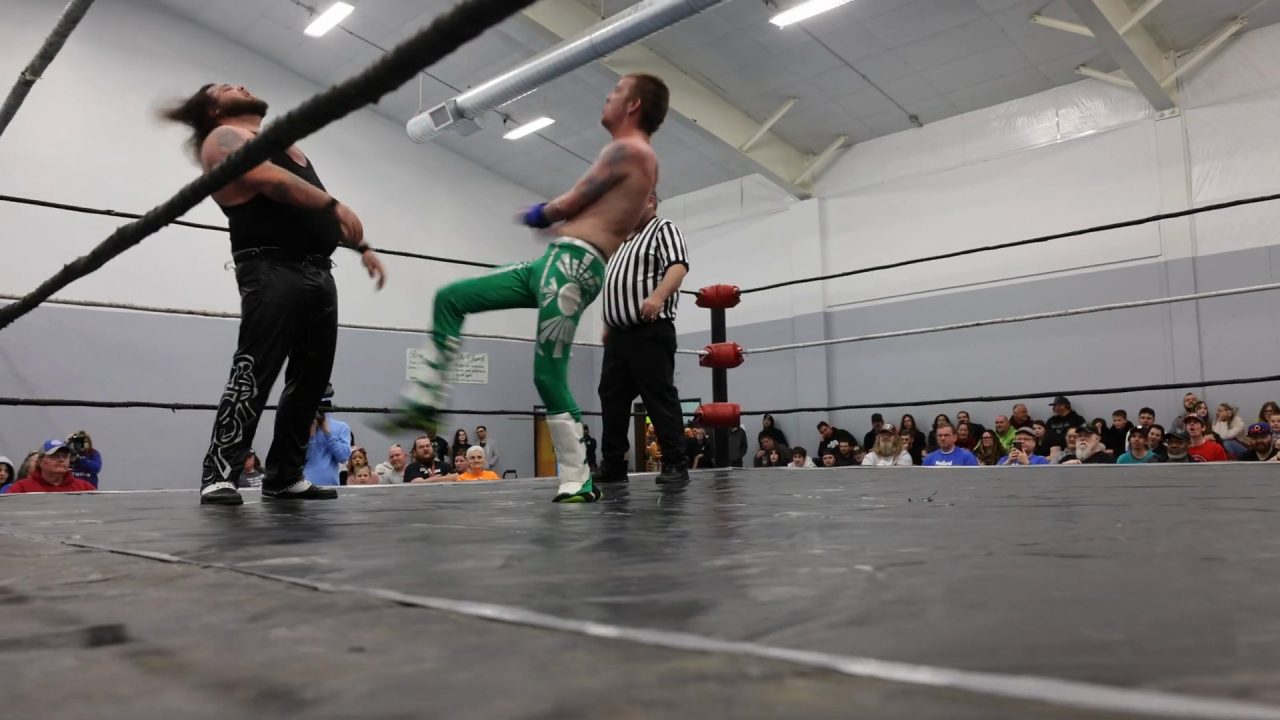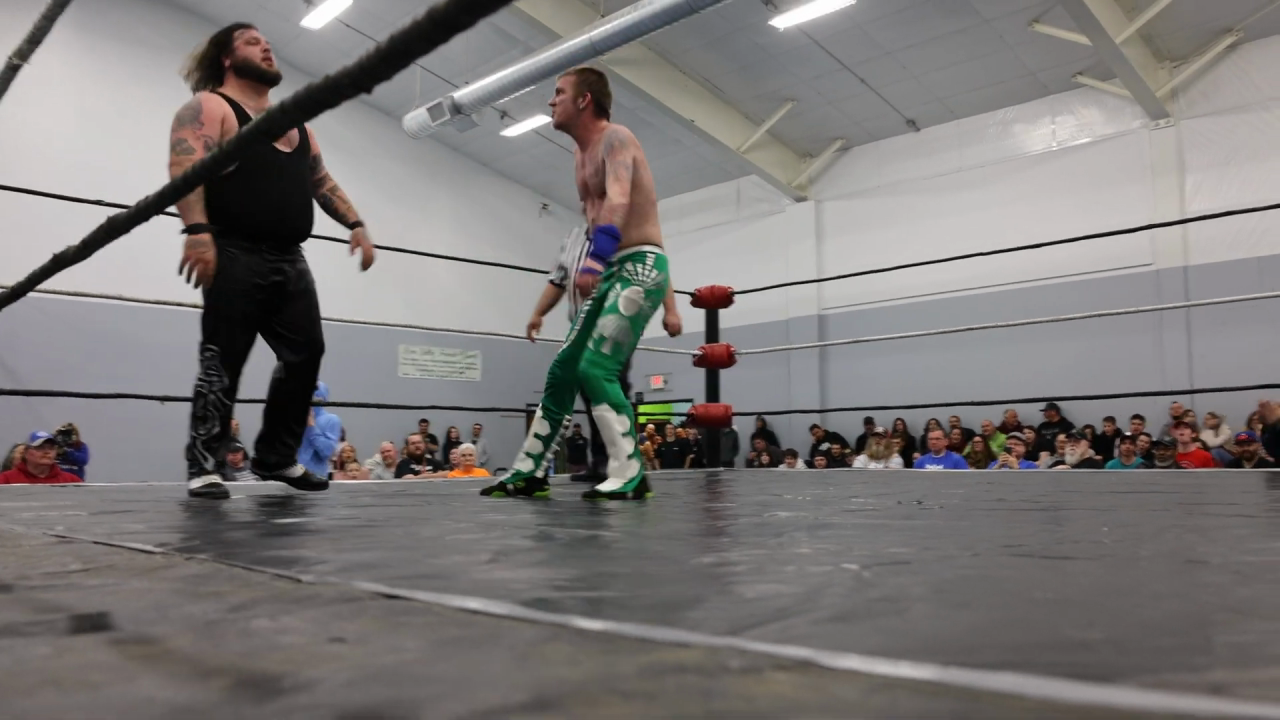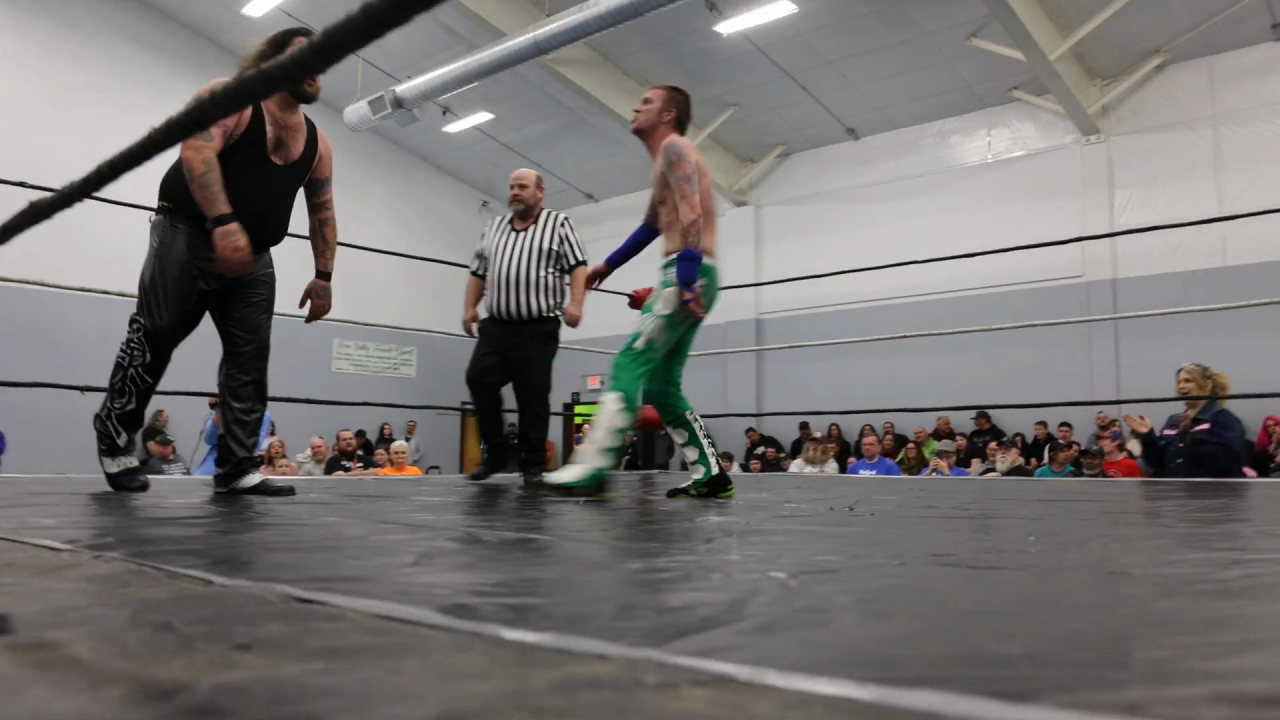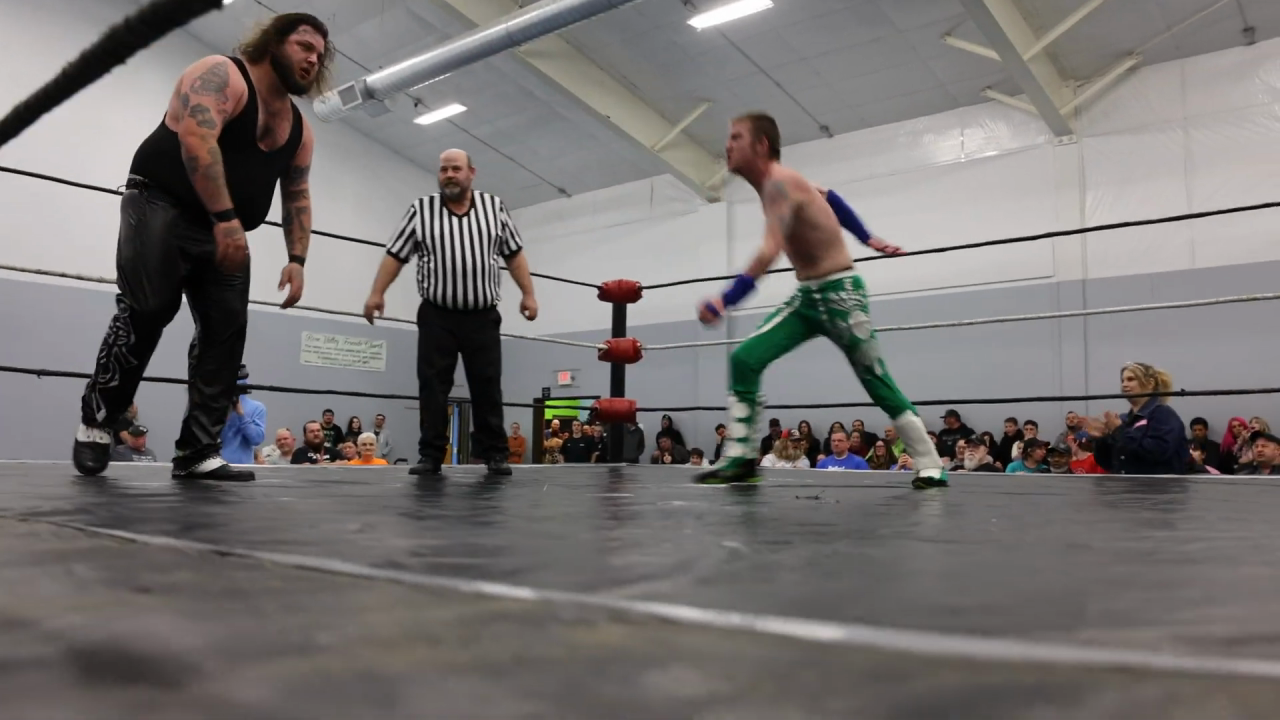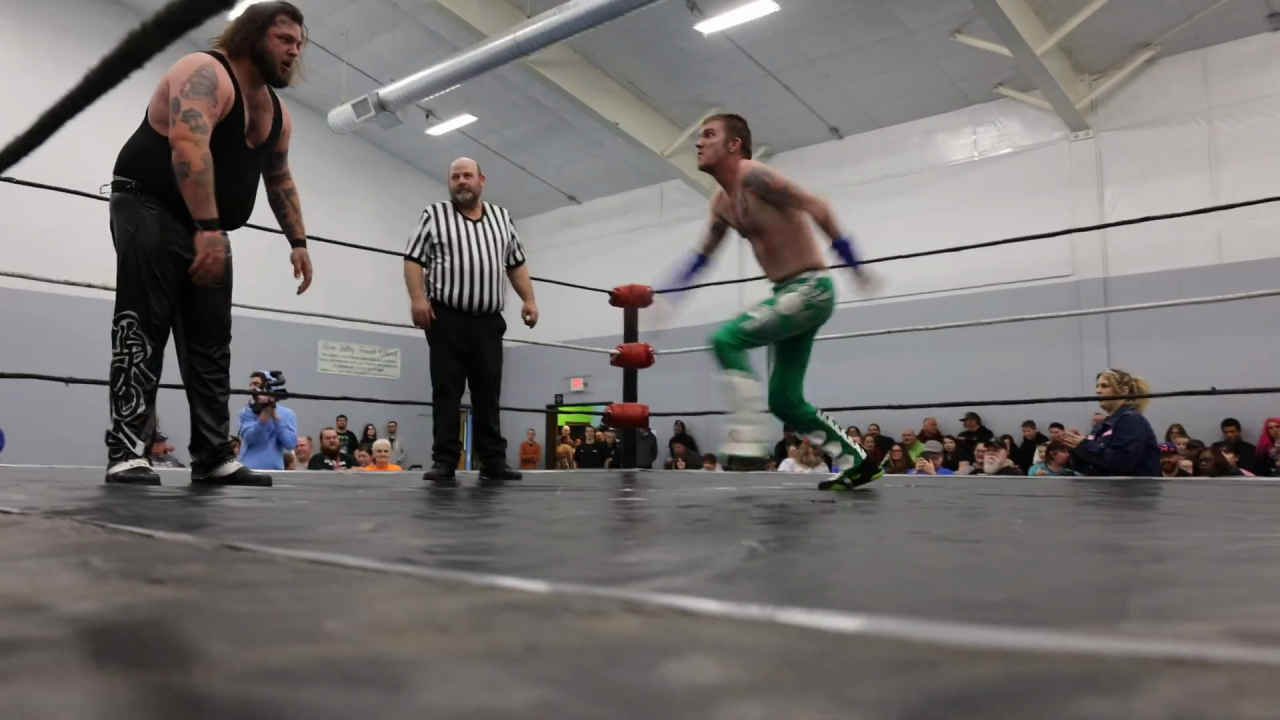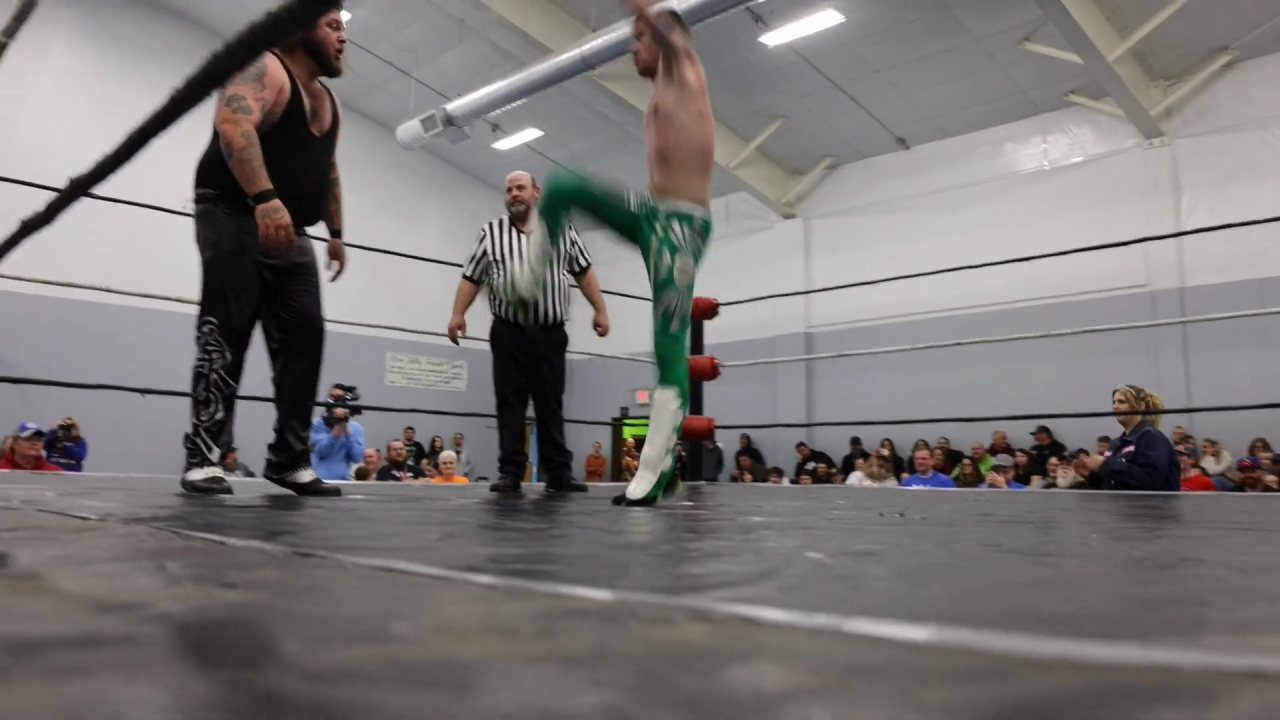
dt=0.5s
person 1, frame 1
left shoulder: (285, 146)
right shoulder: (227, 138)
left elbow: (316, 207)
right elbow: (266, 176)
left wrist: (361, 246)
right wrist: (335, 207)
left hip: (316, 272)
right hip: (271, 268)
left knee: (310, 379)
right knee: (257, 368)
left ankle: (284, 476)
right ankle: (219, 474)
person 1, frame 2
left shoulder: (293, 123)
right shoulder: (207, 108)
left elbow: (322, 182)
right elbow: (186, 168)
left wrist: (355, 225)
right wrist: (197, 232)
left hip: (288, 258)
right hip: (236, 256)
left knee: (306, 354)
right knee: (222, 360)
left ankle: (277, 455)
right ankle: (203, 468)
person 1, frame 3
left shoulder: (315, 141)
left elbow: (322, 210)
right elbow: (197, 151)
left wrist: (323, 276)
right wrist: (224, 223)
left hip: (252, 255)
right hip: (188, 234)
left knee: (249, 358)
right knee: (155, 333)
left ankle: (238, 468)
right ankle: (114, 443)
person 1, frame 4
left shoulder: (298, 128)
right shoulder: (221, 76)
left elbow: (297, 198)
right elbow: (196, 138)
left wrist: (296, 260)
right wrist: (226, 218)
left hip: (227, 231)
right hip: (160, 207)
left knee: (225, 336)
right knee: (144, 312)
left ankle: (198, 451)
right ankle: (98, 418)
person 1, frame 5
left shoulder: (276, 112)
right shoulder: (206, 73)
left elbow: (280, 180)
right elbow: (190, 147)
left wrist: (298, 241)
right wrist: (209, 228)
left hip: (210, 229)
right hip: (150, 210)
left knee: (210, 341)
right knee: (144, 325)
left ankle: (213, 456)
right ankle: (127, 454)
person 1, frame 6
left shoulder: (329, 102)
right shoulder: (263, 69)
left elbow: (328, 171)
right elbow: (234, 128)
left wrist: (336, 233)
right wrist: (265, 198)
left hip: (288, 235)
right hip: (235, 219)
left knee: (303, 340)
right knee: (225, 335)
left ankle: (290, 459)
right ankle: (203, 460)
person 2, frame 1
left shoulder: (628, 150)
right shoulder: (644, 163)
left elbow: (569, 204)
left wrist: (542, 214)
left hip: (570, 264)
right hip: (558, 264)
left knee: (550, 376)
right knee: (450, 298)
left ankle: (578, 481)
right ankle: (424, 403)
person 2, frame 2
left shoulder: (616, 138)
right shoulder: (584, 153)
left elbow: (618, 203)
left wrist: (593, 262)
right wrist: (595, 265)
left hip: (641, 269)
right hip: (611, 275)
left knee: (595, 369)
right knee: (563, 371)
left ankle: (629, 474)
right ankle: (528, 471)
person 2, frame 3
left shoulder: (676, 148)
right shoulder: (665, 158)
left elbow: (690, 218)
right elbow: (651, 224)
left wrist: (688, 284)
right wrist: (607, 265)
left hip: (691, 279)
right hip: (682, 282)
left knee: (629, 366)
right knee: (662, 387)
left ankle: (591, 466)
right ankle: (710, 472)
person 2, frame 4
left shoulder: (778, 183)
right shoulder: (777, 182)
left elbow: (769, 252)
right elbow: (827, 196)
left wrist: (725, 299)
right wrist: (867, 238)
left hip: (840, 292)
right hip: (808, 295)
left knee: (878, 385)
right knee: (744, 362)
left ankle: (929, 463)
right ankle: (740, 459)
person 2, frame 5
left shoulder: (754, 177)
right shoulder: (723, 199)
left elbow: (818, 206)
right elbow: (705, 252)
left wrist: (853, 263)
left hip: (811, 289)
right hip: (789, 294)
left knee: (726, 340)
right knee: (785, 400)
left ankle: (750, 438)
right ankle: (854, 462)
person 2, frame 6
left shoulder: (682, 63)
right shoulder: (672, 82)
left hip: (682, 227)
right hip: (651, 215)
left knee: (669, 350)
right knee: (559, 188)
left ankle: (658, 468)
right ankle: (534, 277)
person 3, frame 1
left shoulder: (664, 229)
right shoulder: (624, 241)
left elbow: (678, 266)
left wrist: (658, 296)
right wrist: (608, 324)
left hip: (650, 332)
right hip: (619, 333)
left knee: (659, 396)
right knee: (612, 398)
left ankle: (675, 465)
right ankle: (613, 465)
person 3, frame 2
left shoulder: (628, 230)
right shoulder: (575, 240)
left elbow: (654, 270)
right elbow: (558, 282)
left wrist: (669, 311)
right wrist: (538, 314)
left hip: (617, 327)
right hip: (583, 330)
left knee: (608, 387)
right knee: (593, 394)
left ankle: (609, 457)
right ankle: (599, 462)
person 3, frame 3
left shoulder: (558, 224)
right shoulder: (494, 227)
left elbow: (578, 267)
right elbow: (478, 273)
left wrist: (575, 302)
right wrist: (470, 307)
left hip: (538, 328)
right hip: (496, 326)
left knee: (533, 397)
right knee: (479, 380)
left ankle: (533, 466)
right ankle: (495, 454)
person 3, frame 4
left shoulder: (494, 207)
right shoulder: (420, 209)
left elbow: (514, 254)
right elbow: (395, 254)
left wrist: (528, 293)
right wrist: (377, 292)
left hip: (482, 316)
right hip: (437, 316)
left knee: (487, 384)
right knee: (433, 384)
left ankle: (495, 454)
right ankle: (431, 456)
person 3, frame 5
left shoulder: (502, 218)
right shoulder: (433, 215)
left elbow: (516, 264)
right elbow: (413, 260)
left wrist: (529, 299)
right wrist: (418, 298)
left hip: (489, 321)
right hip: (446, 319)
left knee: (488, 391)
right knee: (446, 389)
left ankle: (493, 460)
right ankle: (444, 460)
person 3, frame 6
left shoulder: (562, 226)
right shoulder: (491, 232)
left elbow: (583, 271)
right elbow: (471, 277)
left wrist: (600, 309)
right wrist: (458, 313)
left hip: (550, 333)
right hip: (508, 333)
left knee: (550, 402)
right knee: (510, 401)
left ankle: (559, 472)
right ankle: (510, 472)
